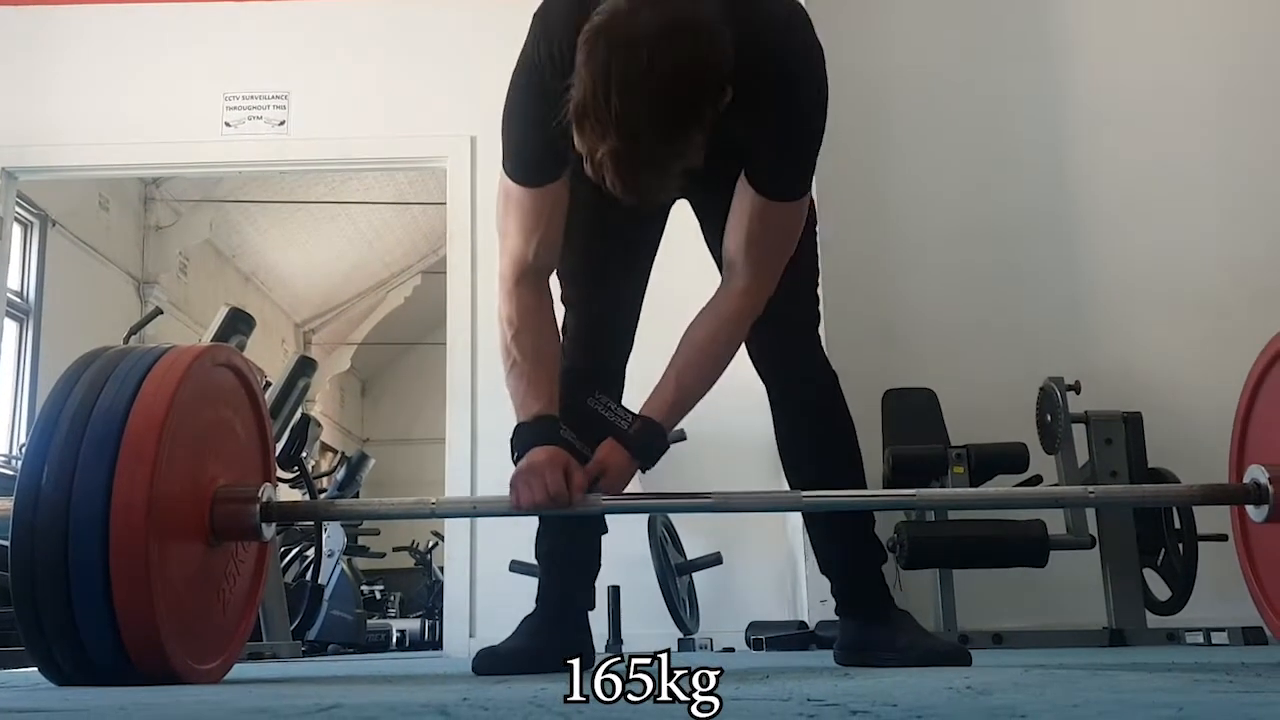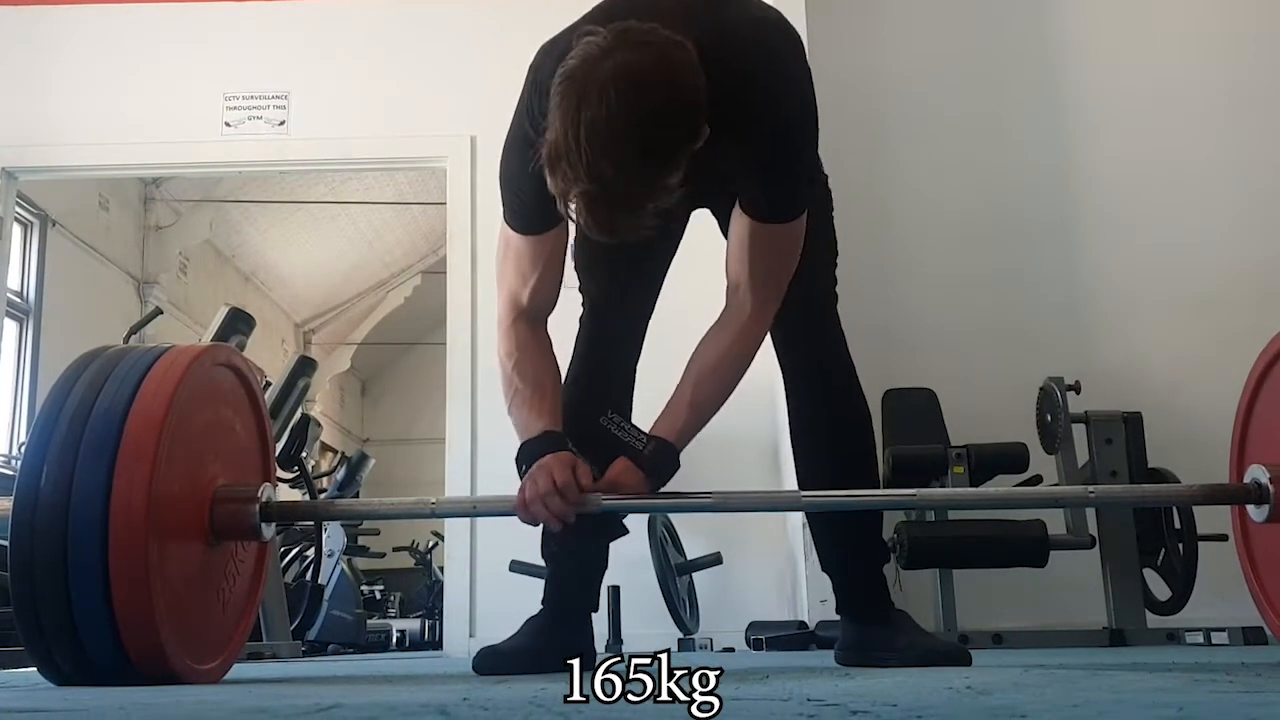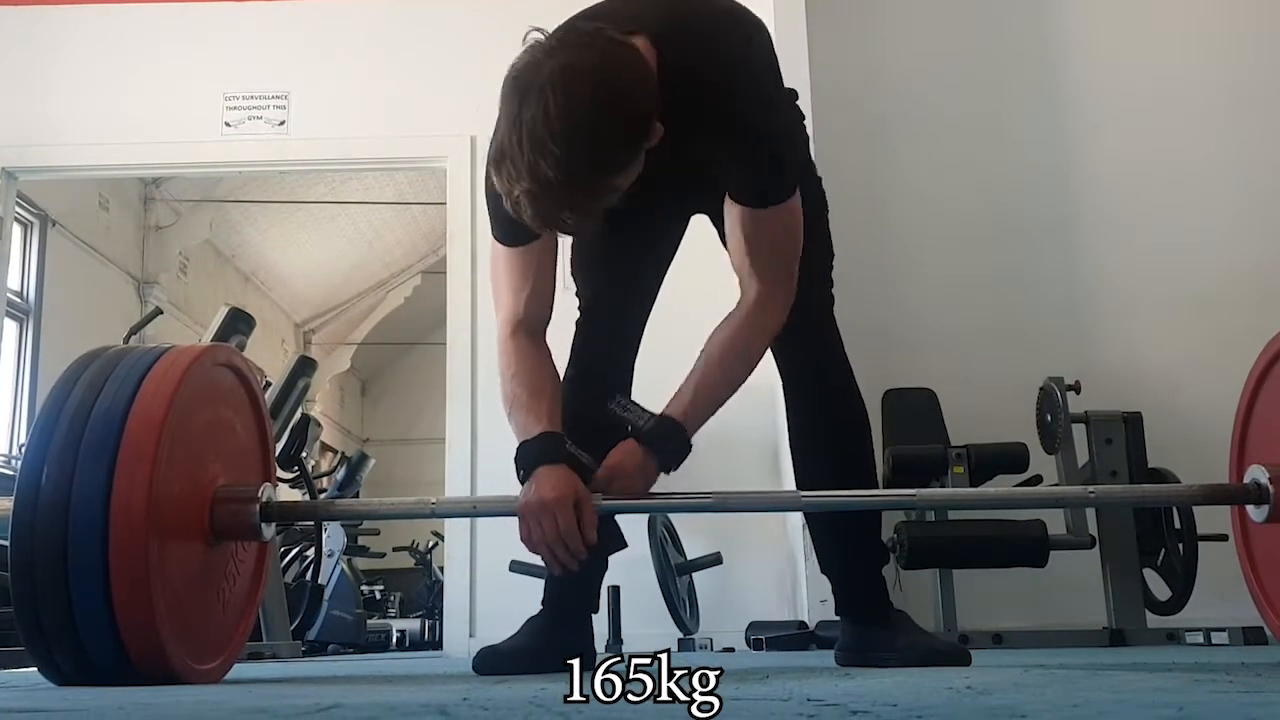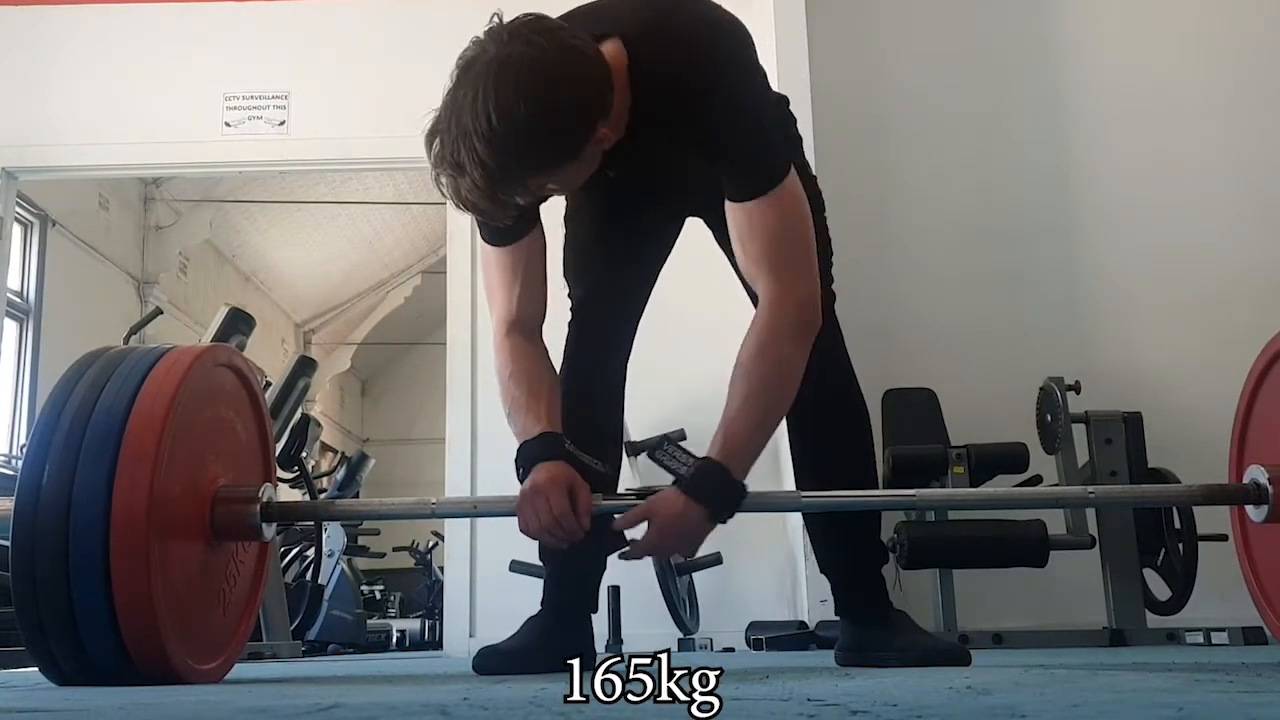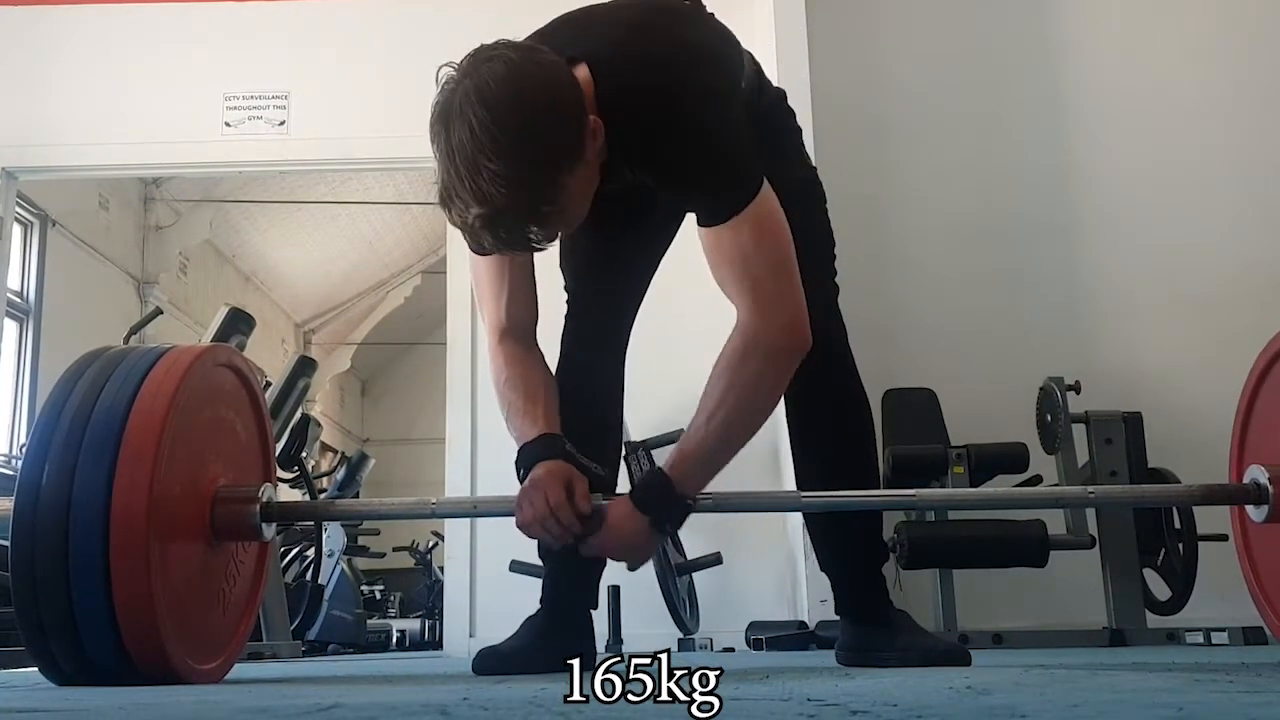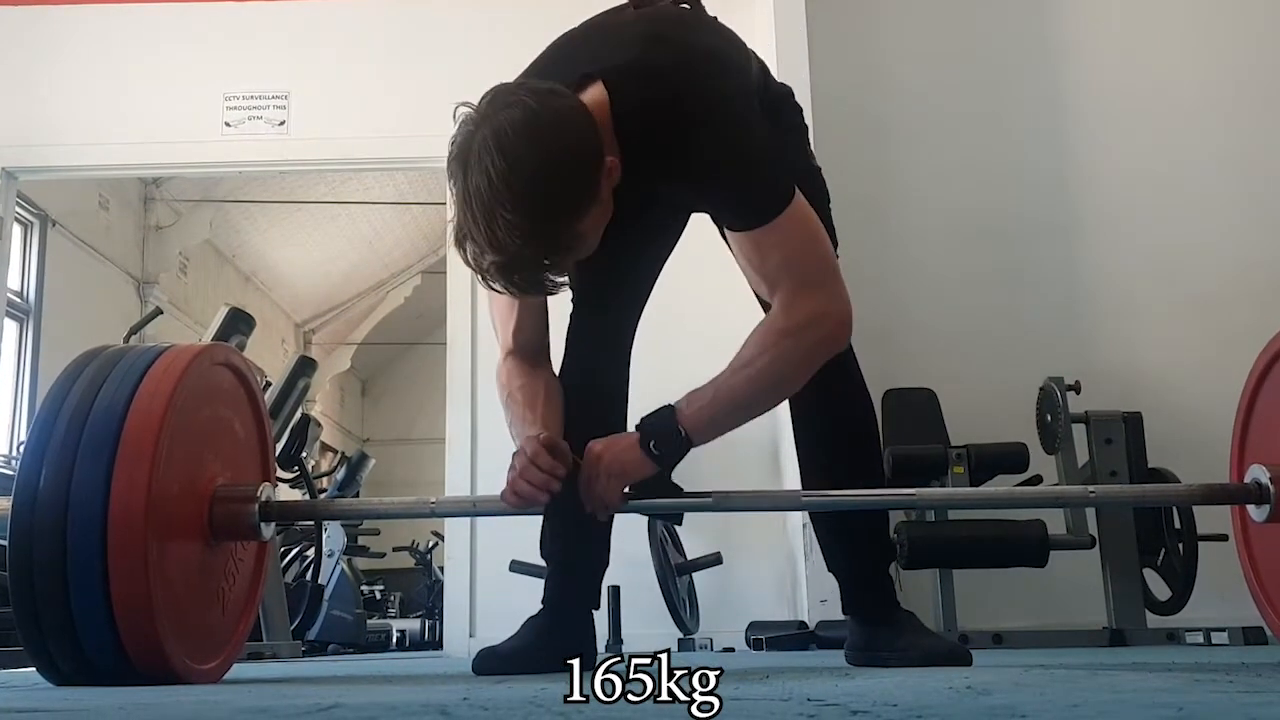
dt=0.4s
person 1, frame 1
left shoulder: (782, 58)
right shoulder: (554, 58)
left elbow: (746, 281)
right elbow: (524, 274)
left wrist: (643, 433)
right wrist: (537, 433)
left hip: (739, 142)
right hip: (605, 129)
left knee: (788, 341)
right knee: (590, 342)
left ankle: (867, 610)
right ankle: (560, 616)
person 1, frame 2
left shoulder: (767, 82)
right shoulder: (549, 110)
left elbow: (748, 308)
right elbow: (521, 312)
left wrist: (654, 455)
right wrist: (542, 446)
left hip: (745, 146)
right hip: (609, 153)
left knee: (810, 336)
right knee: (606, 333)
left ankle: (868, 613)
right ankle: (565, 617)
person 1, frame 3
left shoulder: (734, 76)
right shoulder: (528, 135)
left elbow: (765, 297)
right elbow: (520, 326)
left wrist: (664, 438)
right wrist: (543, 457)
left hip: (739, 151)
right hip: (606, 151)
left knee: (808, 339)
right knee: (601, 335)
left ankle: (868, 614)
right ankle: (565, 618)
person 1, frame 4
left shoulder: (708, 72)
right shoulder: (502, 138)
left elbow: (790, 298)
right elbow: (515, 327)
left wrist: (710, 487)
right wrist: (541, 453)
left hip: (733, 154)
right hip: (620, 180)
left knee: (812, 336)
right knee: (594, 336)
left ankle: (866, 614)
right ankle: (564, 617)
person 1, frame 5
left shoulder: (683, 95)
right shoulder: (496, 154)
left elbow: (776, 326)
right elbow: (509, 335)
left wrist: (660, 498)
right wrist: (540, 454)
left hip: (746, 134)
right hip: (618, 164)
left knee: (816, 341)
right knee: (589, 334)
left ankle: (867, 614)
right ankle: (564, 618)
person 1, frame 6
left shoulder: (704, 107)
right shoulder: (513, 171)
left elbow: (820, 312)
right elbow: (522, 353)
left wrist: (660, 439)
right wrist: (536, 440)
left hip: (753, 130)
right hip: (624, 140)
left knee: (818, 344)
right knee: (594, 333)
left ankle: (874, 613)
right ankle: (566, 617)
